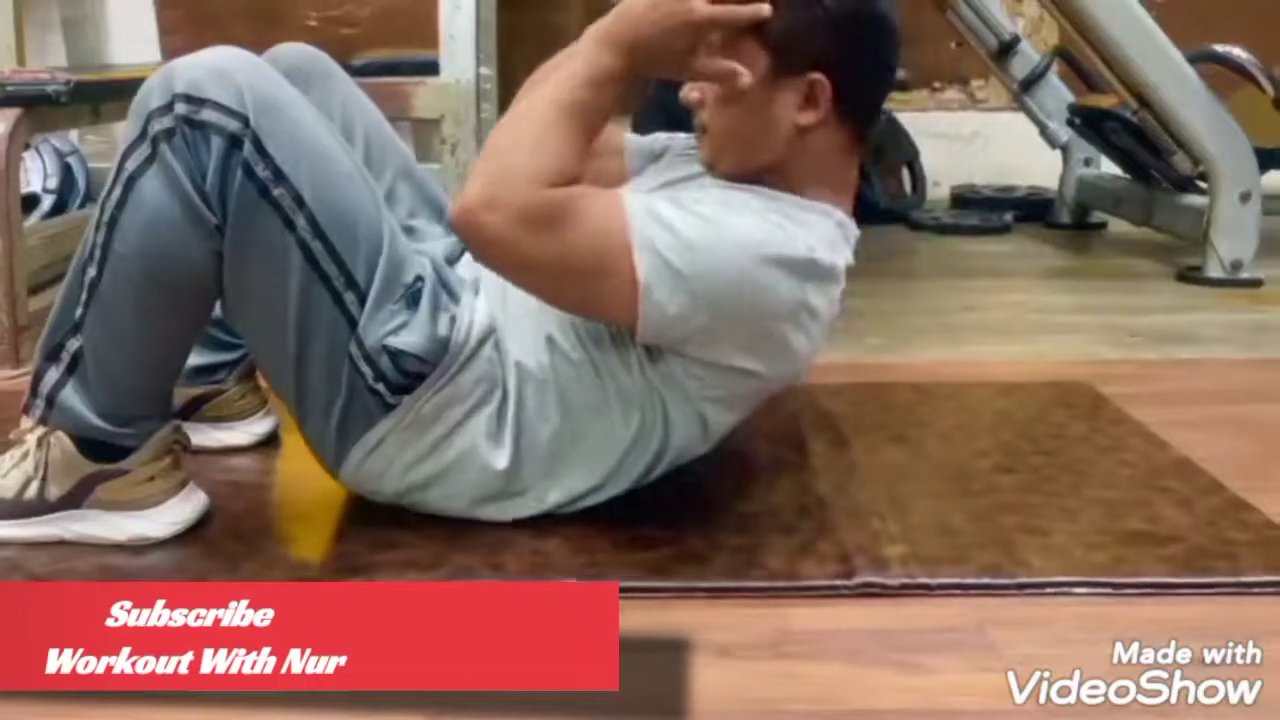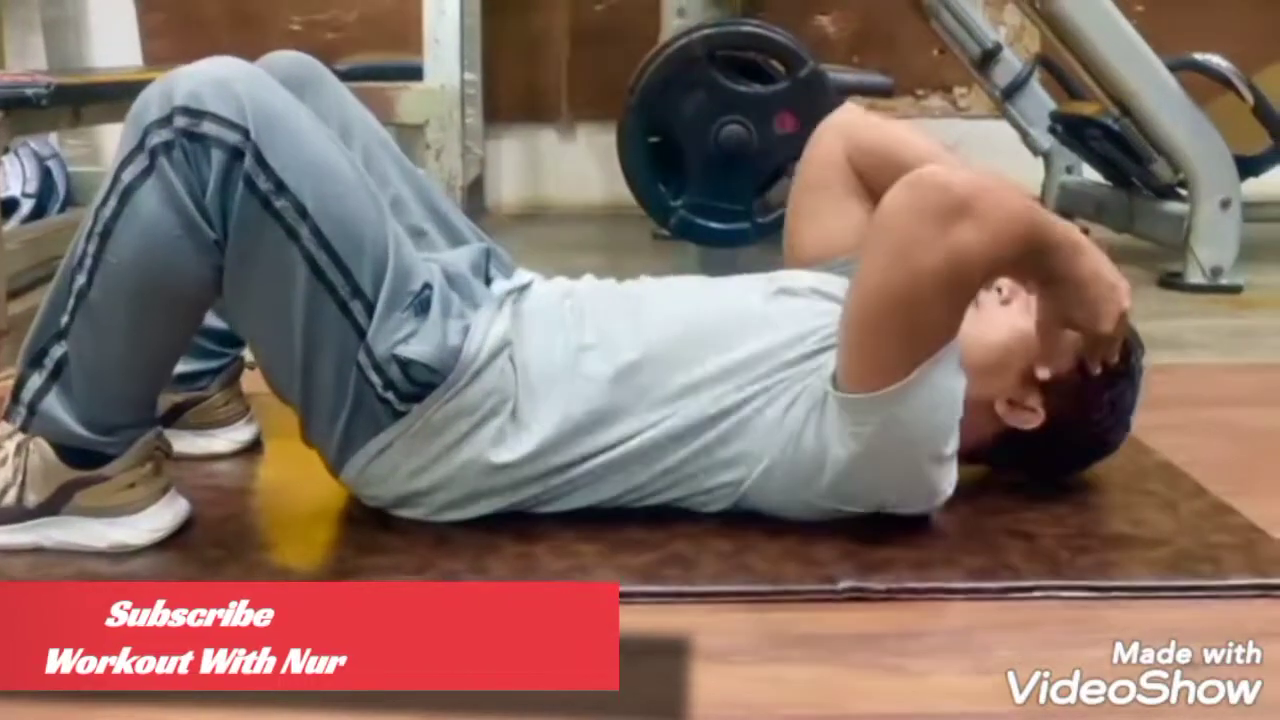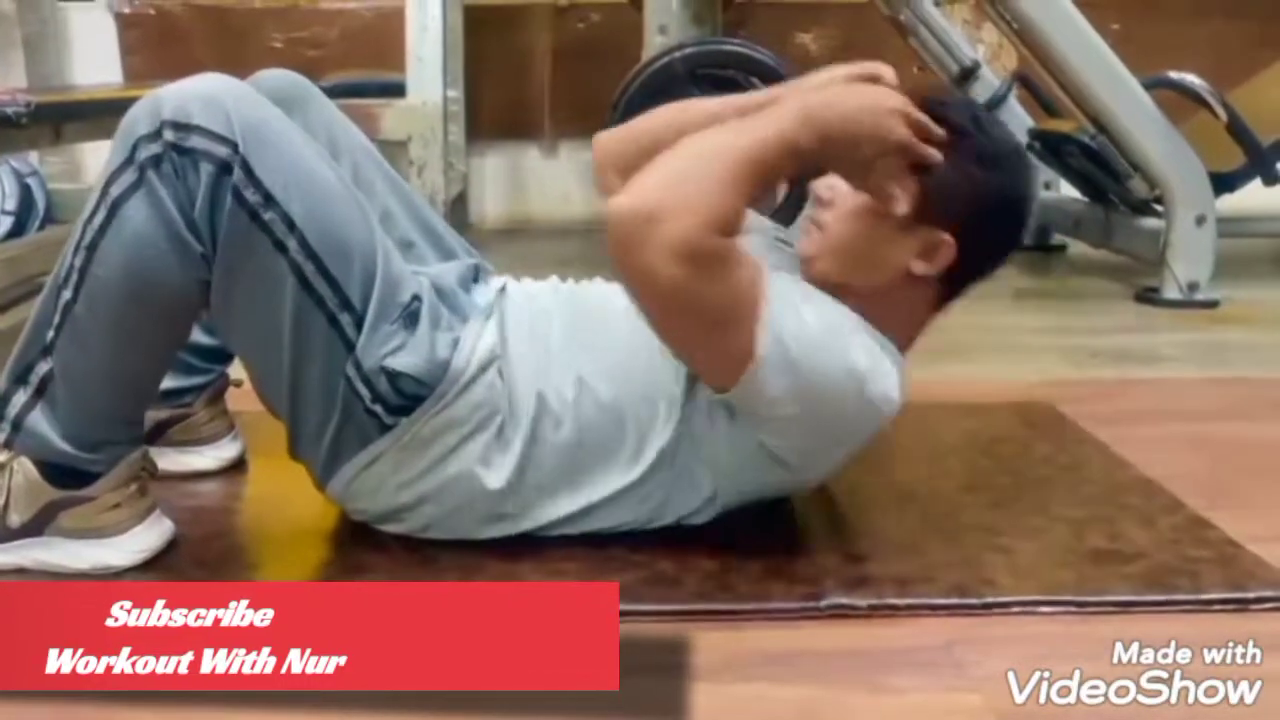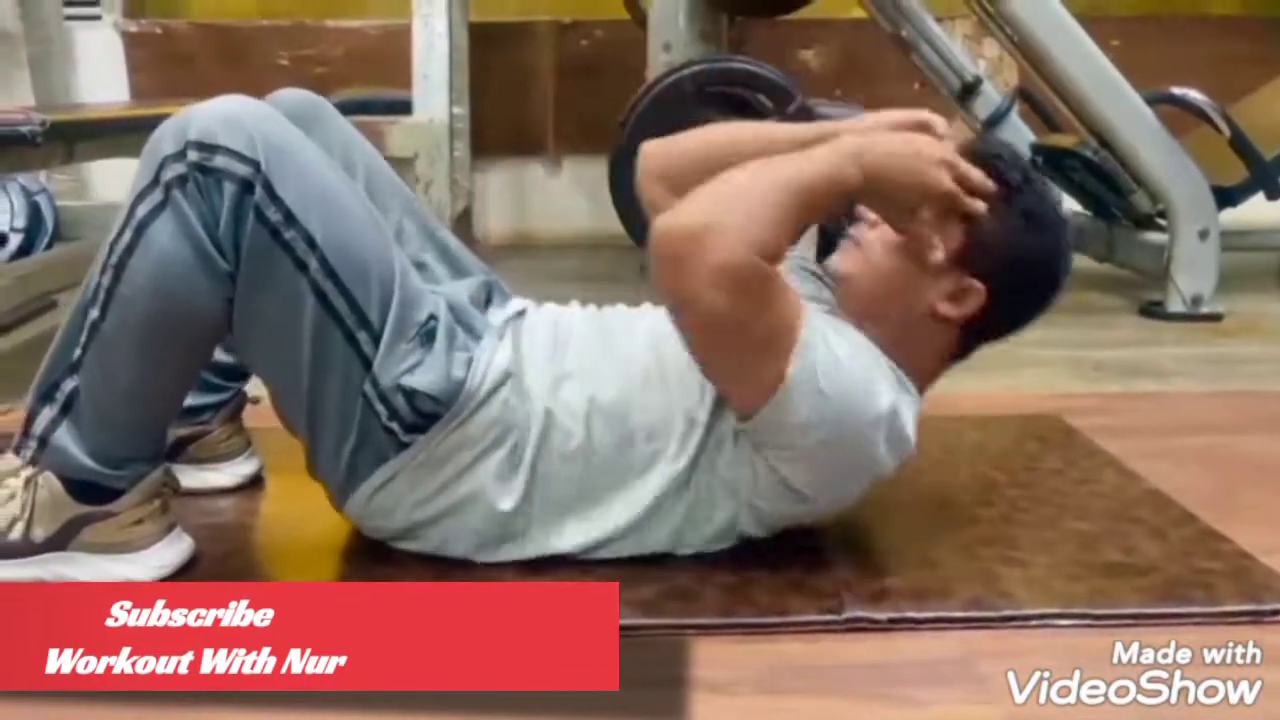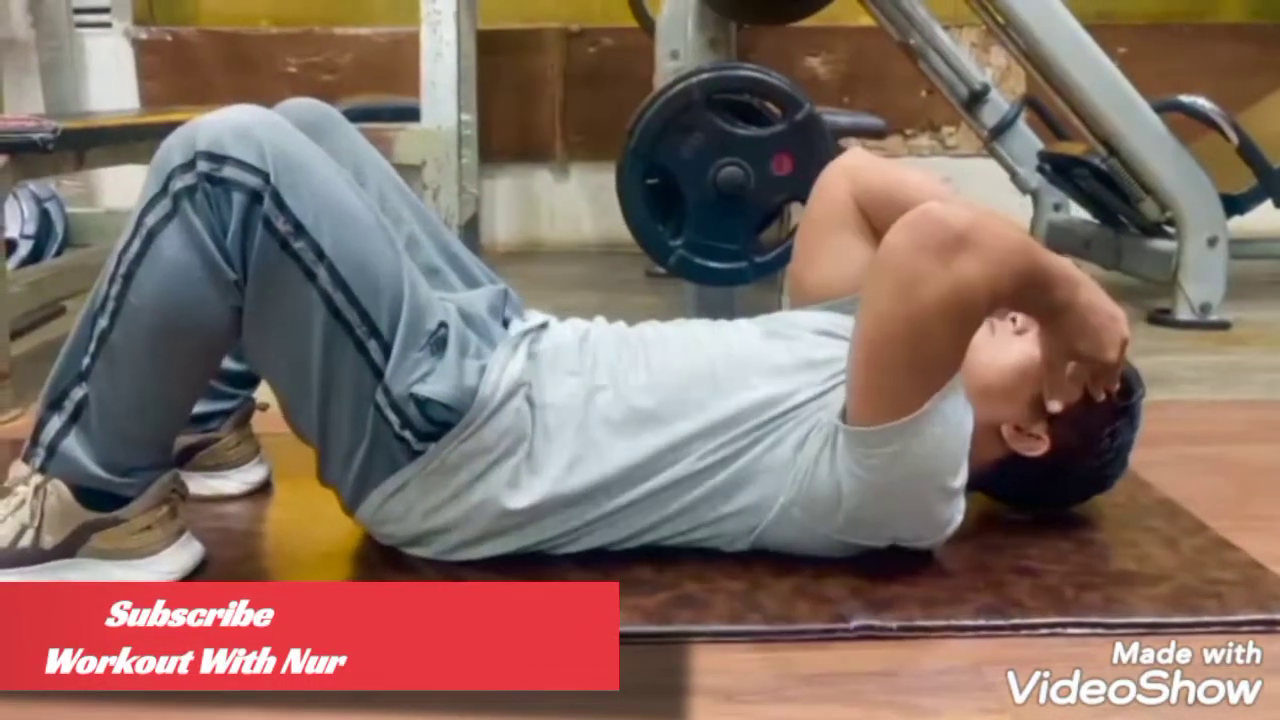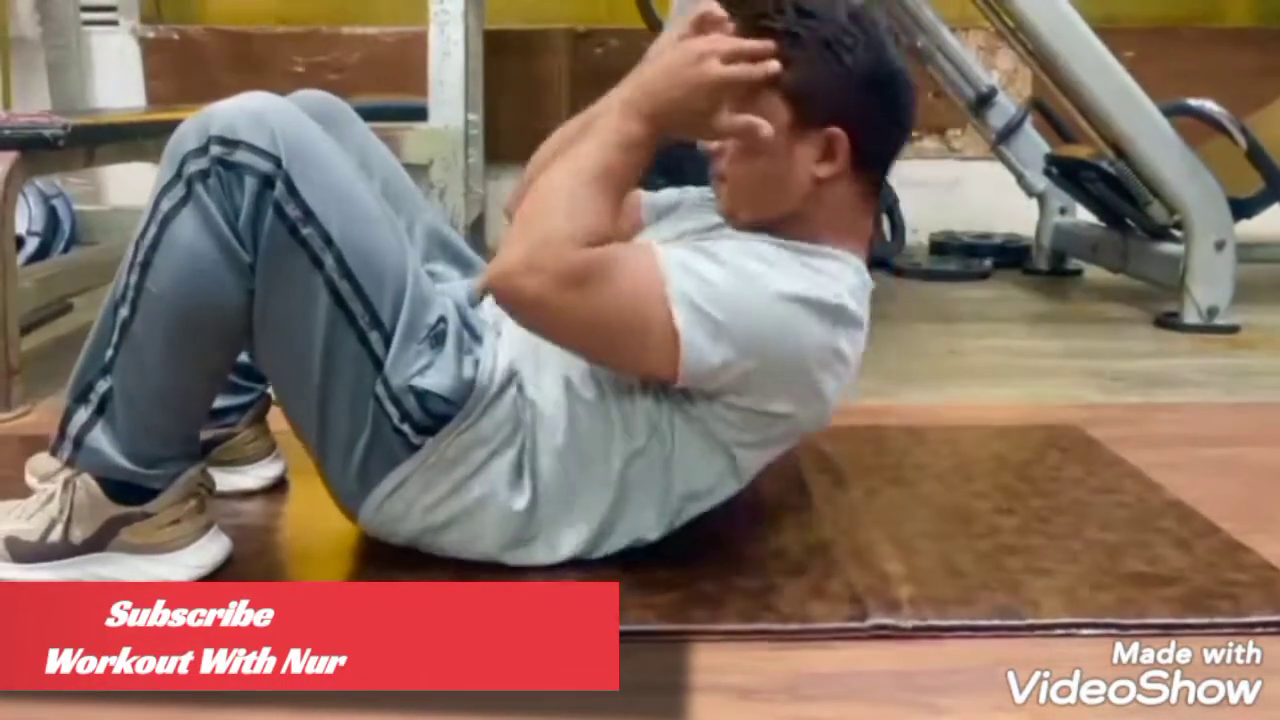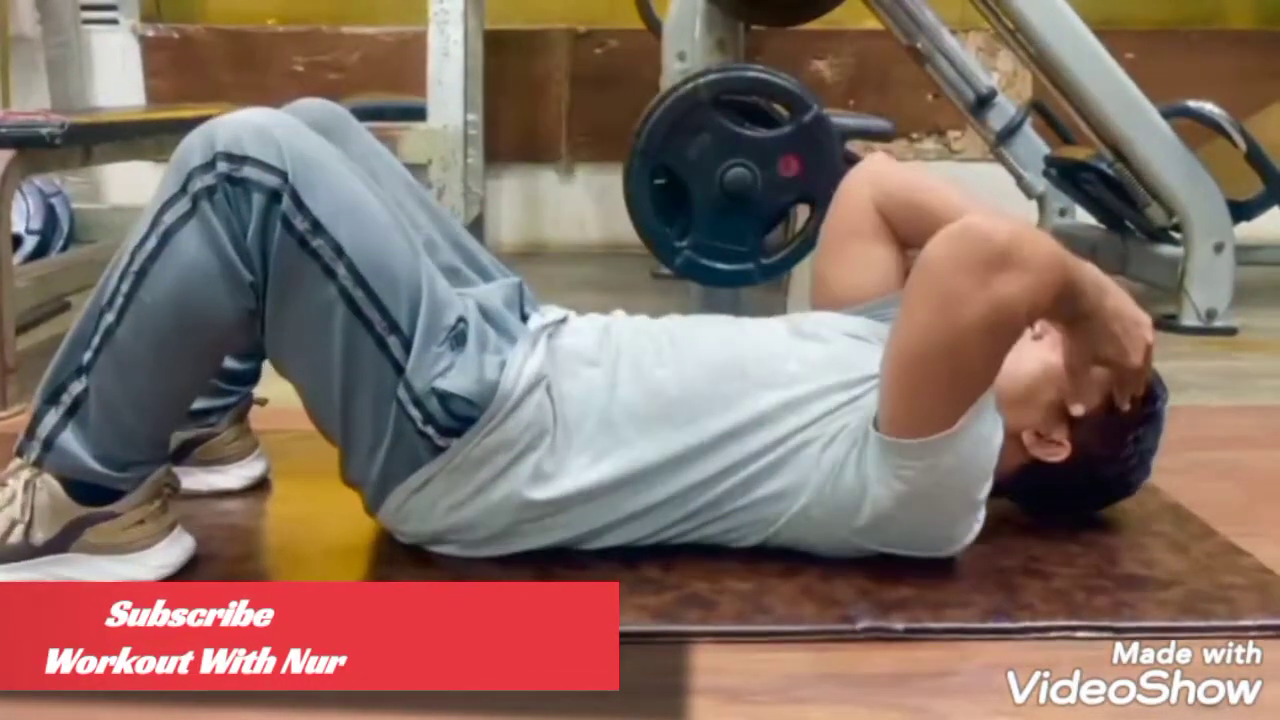
dt=0.7s
person 1, frame 1
left shoulder: (768, 263)
right shoulder: (750, 175)
left elbow: (497, 209)
right elbow: (547, 140)
left hip: (423, 403)
right hip: (456, 310)
left knee: (206, 103)
right knee: (290, 74)
left ankle: (102, 459)
right ankle: (207, 378)
person 1, frame 2
left shoulder: (894, 446)
right shoulder: (866, 333)
left elbow: (943, 207)
right elbow: (842, 138)
left wrist: (1065, 258)
right wrist: (1043, 228)
left hip: (432, 405)
right hip: (492, 315)
left knee: (205, 115)
right knee: (281, 84)
right ankle: (188, 384)
person 1, frame 3
left shoulder: (841, 373)
right shoulder: (814, 287)
left elbow: (643, 232)
right elbow: (620, 162)
left wrist: (793, 121)
right wrist: (800, 106)
left hip: (420, 421)
right hip: (480, 328)
left knee: (193, 126)
right knee: (270, 95)
right ankle: (175, 397)
person 1, frame 4
left shoulder: (854, 410)
right shoulder: (833, 304)
left elbow: (688, 249)
right elbow: (660, 171)
left wrist: (850, 160)
right wrist: (846, 142)
left hip: (435, 441)
right hip: (493, 346)
left knee: (216, 153)
right knee: (291, 118)
right ankle: (191, 421)
person 1, frame 5
left shoulder: (906, 478)
right shoulder: (873, 369)
left elbow: (943, 245)
right elbow: (849, 182)
left wrist: (1064, 287)
right wrist: (1042, 271)
left hip: (454, 445)
right hip: (508, 359)
left knee: (224, 164)
right knee: (294, 130)
left ankle: (93, 503)
right ankle: (197, 427)
person 1, frame 6
left shoulder: (790, 309)
right shoulder: (763, 224)
left elbow: (533, 271)
right elbow: (548, 211)
left wrist: (644, 106)
right wrist: (652, 100)
left hip: (445, 458)
right hip: (485, 371)
left knee: (240, 147)
right knee: (305, 123)
left ankle: (127, 496)
right ankle: (218, 422)
person 1, frame 7
left shoulder: (926, 482)
right shoulder: (894, 358)
left elbow: (988, 258)
right elbow: (871, 188)
left wrist: (1089, 296)
right wrist: (1075, 288)
left hip: (471, 443)
right hip: (522, 355)
left knee: (243, 167)
right knee: (306, 130)
right ankle: (195, 424)
